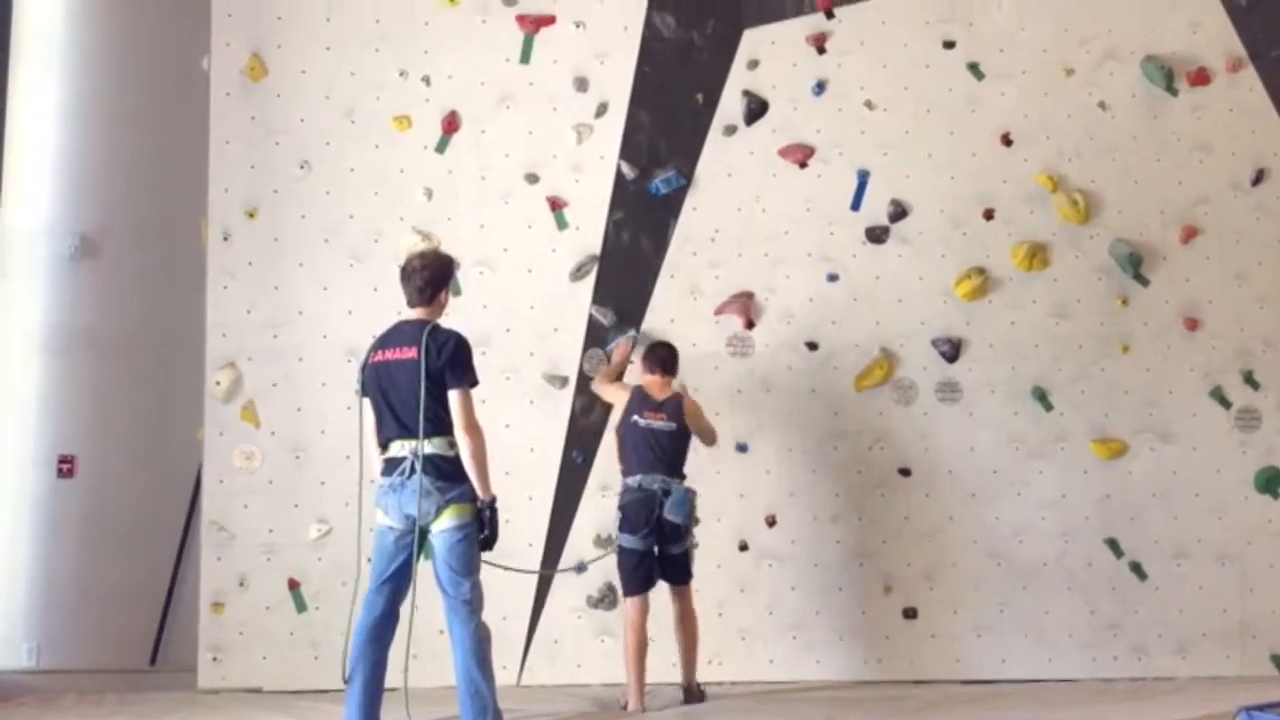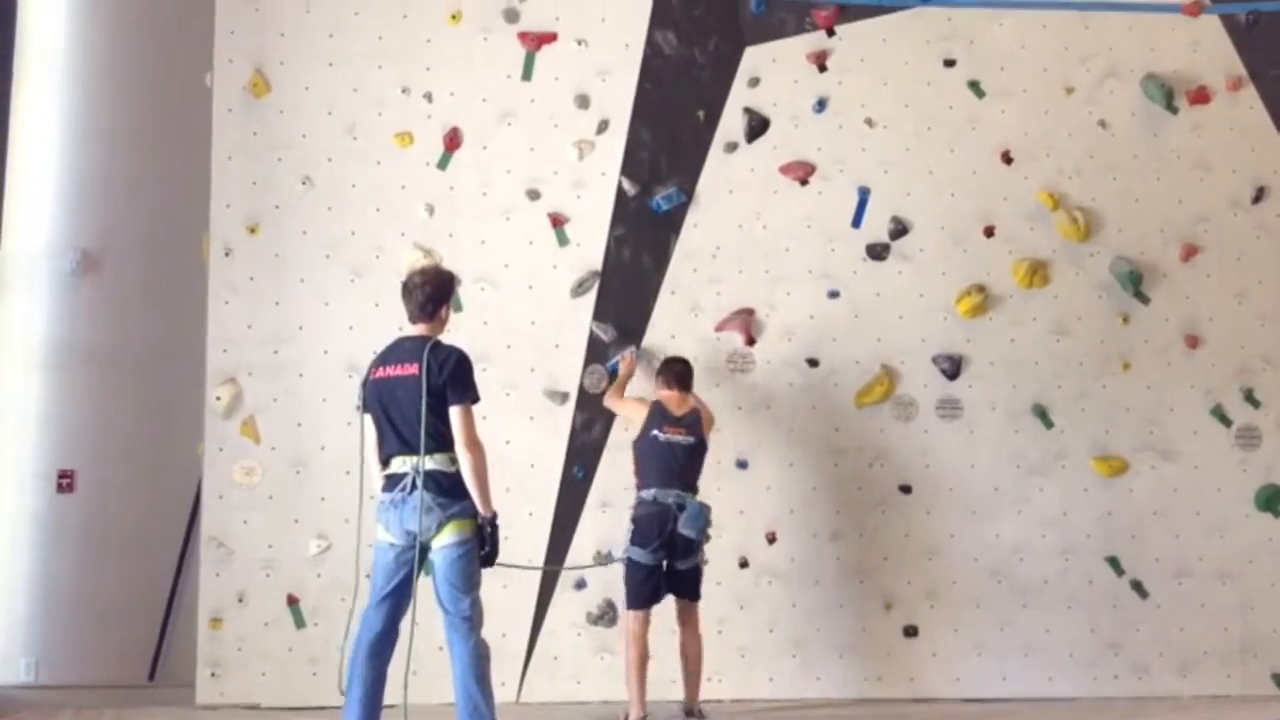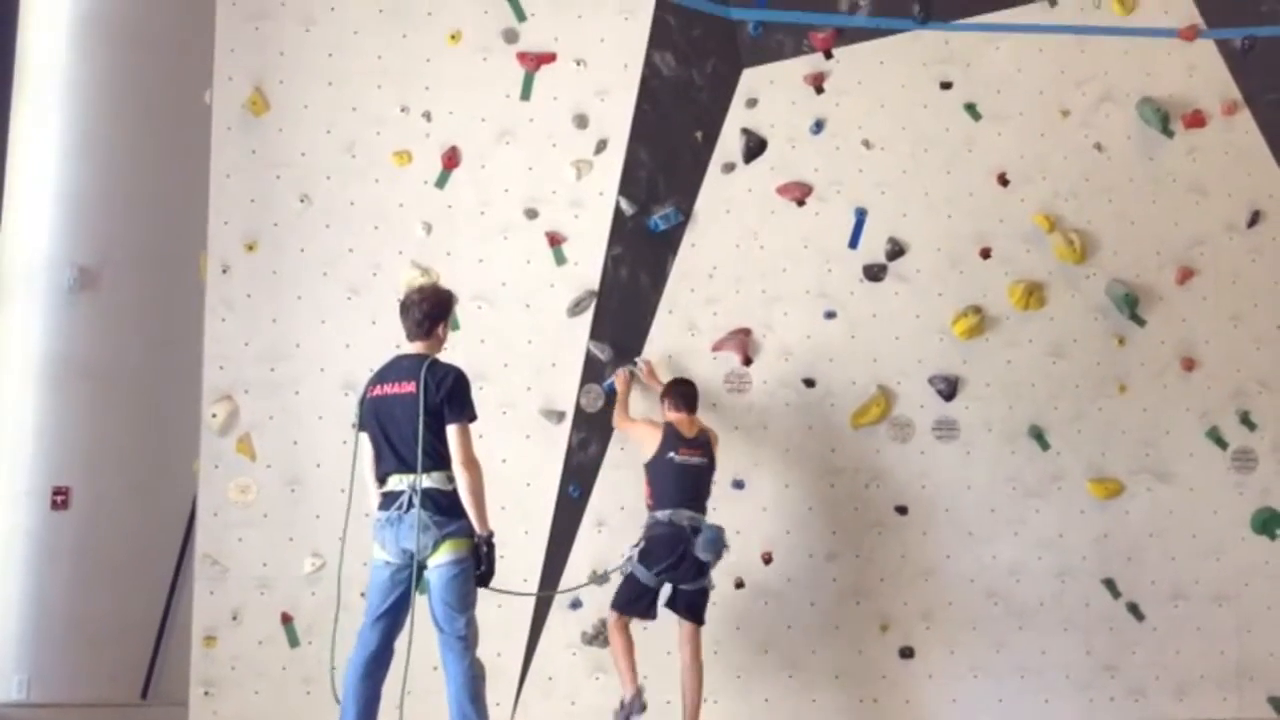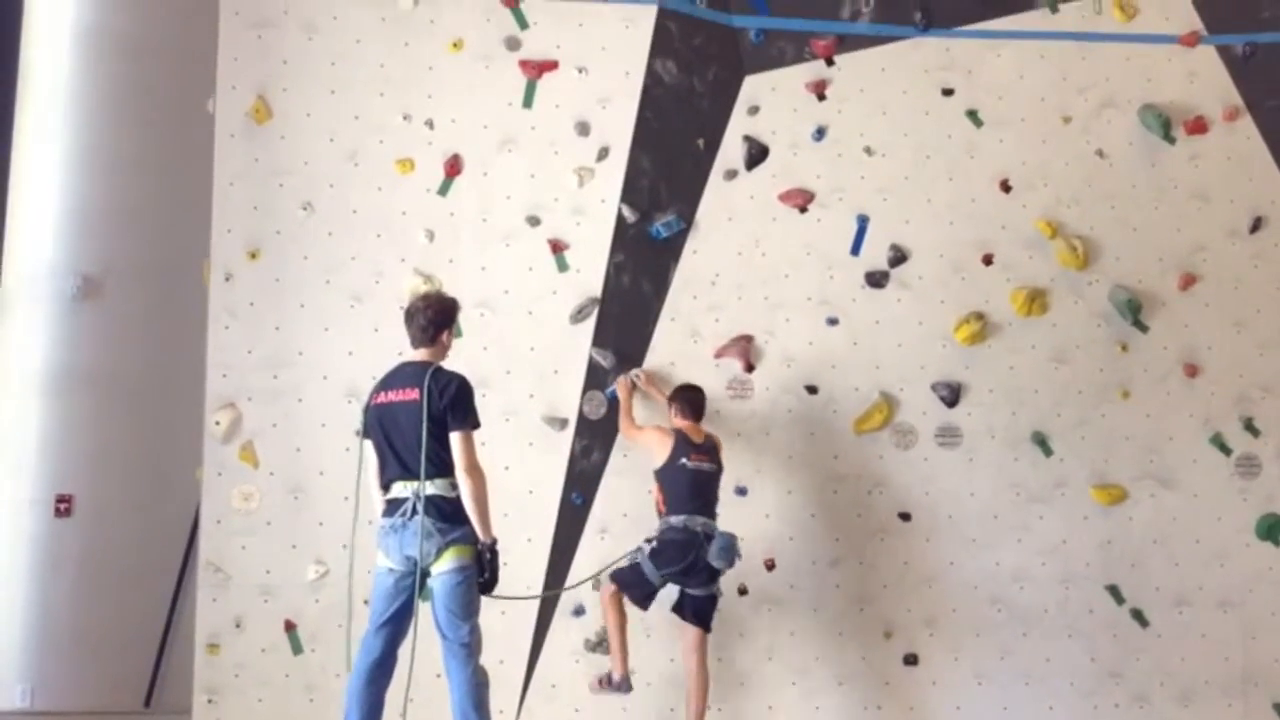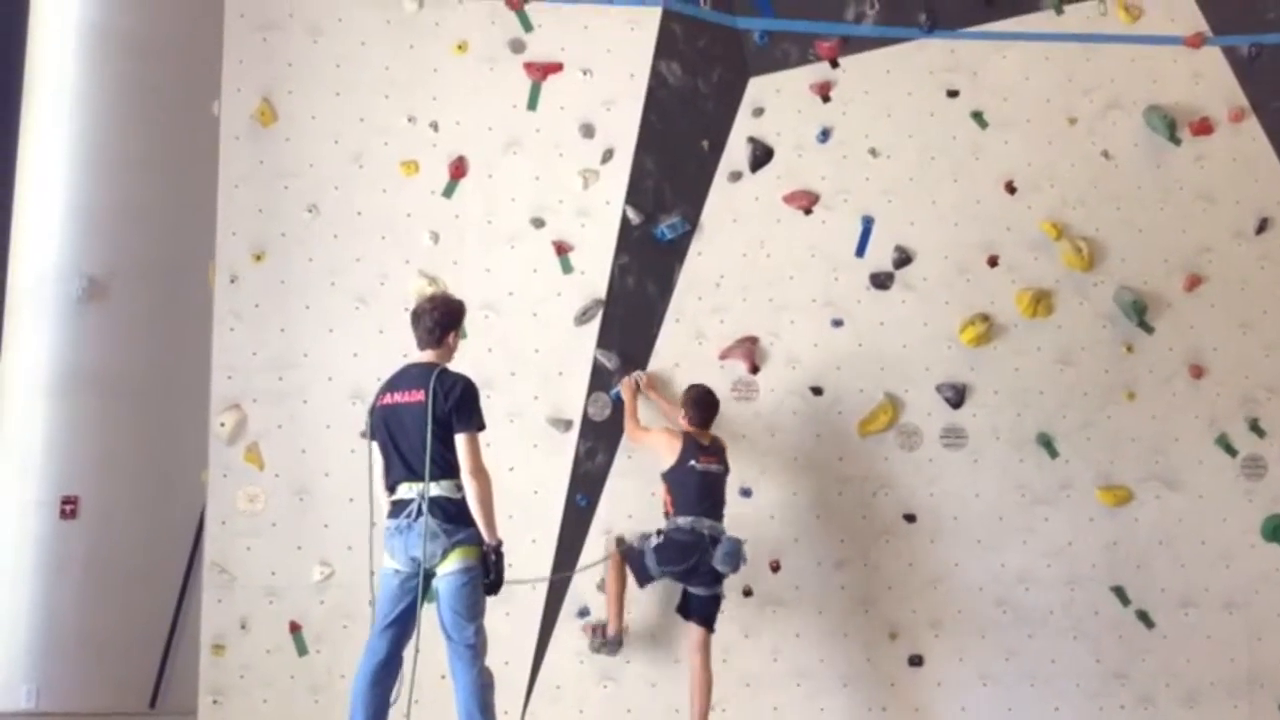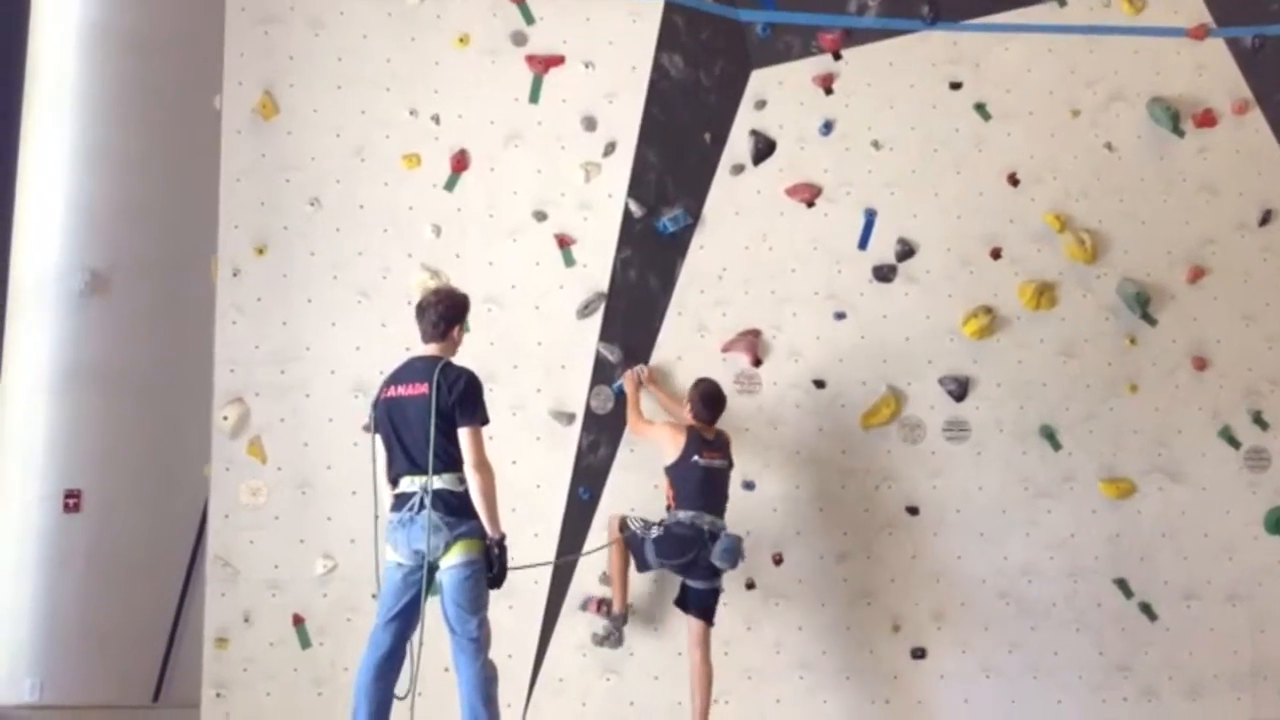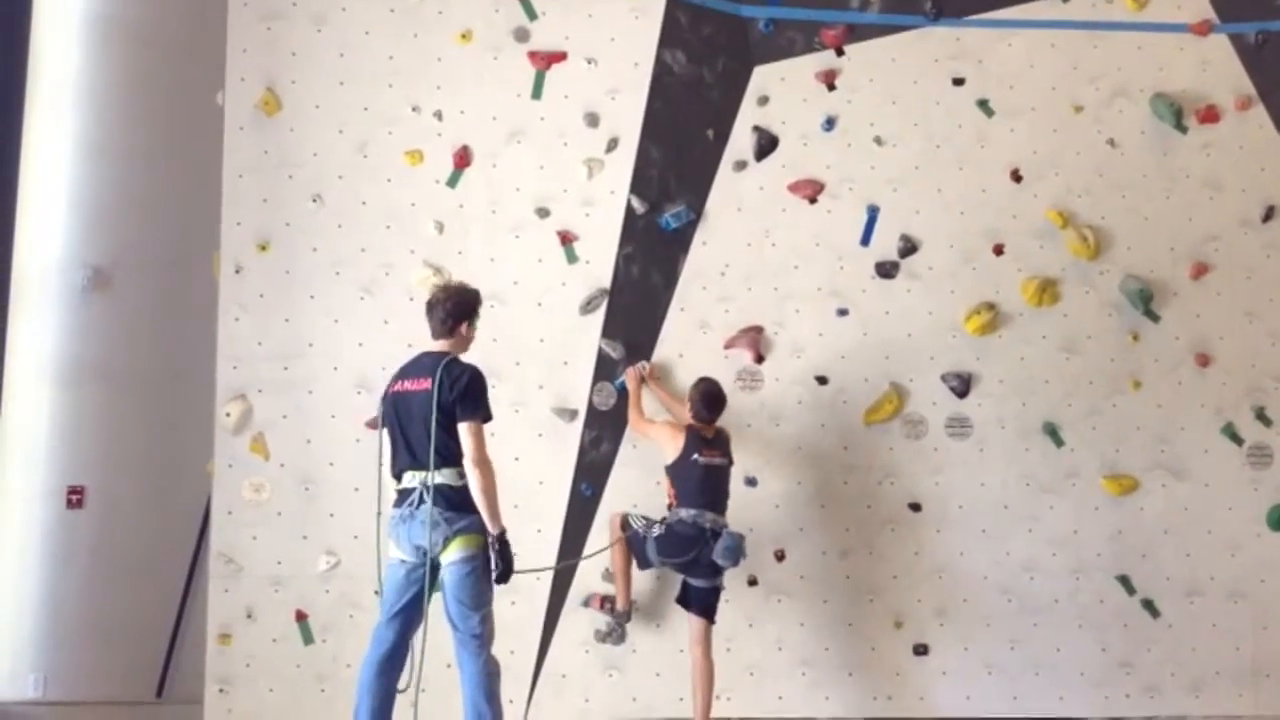
dt=0.2s
person 1, frame 1
left shoulder: (377, 350)
right shoulder: (448, 344)
left elbow: (373, 433)
right elbow: (465, 429)
right wrist: (487, 497)
left hip: (393, 487)
right hip: (443, 485)
left knee: (378, 606)
right knee: (462, 608)
person 1, frame 2
left shoulder: (378, 366)
right shoulder: (449, 359)
left elbow: (373, 449)
right elbow: (466, 445)
right wrist: (487, 514)
left hip: (394, 502)
right hip: (445, 502)
left knee: (378, 622)
right knee: (462, 624)
person 1, frame 3
left shoulder: (375, 384)
right shoulder: (447, 378)
left elbow: (369, 468)
right elbow: (463, 464)
right wrist: (483, 533)
left hip: (391, 520)
right hip: (441, 519)
left knee: (372, 640)
right knee: (457, 644)
person 1, frame 4
left shoulder: (380, 391)
right shoulder: (450, 385)
left elbow: (375, 474)
right elbow: (467, 471)
right wrist: (487, 541)
left hip: (395, 527)
right hip: (445, 526)
left knee: (376, 647)
right knee: (460, 650)
person 1, frame 5
left shoulder: (386, 392)
right shoulder: (456, 386)
left elbow: (384, 473)
right elbow: (471, 472)
right wrist: (492, 542)
left hip: (400, 528)
right hip: (450, 527)
left knee: (382, 648)
right knee: (465, 650)
person 1, frame 6
left shoulder: (389, 385)
right shoulder: (459, 380)
right elbow: (474, 465)
right wrist: (495, 536)
left hip: (403, 520)
right hip: (452, 520)
left knee: (386, 640)
right knee: (469, 643)
person 1, frame 7
left shoulder: (399, 379)
right shoulder: (463, 376)
right elbow: (474, 461)
right wrist: (497, 532)
left hip: (405, 515)
right hip: (454, 516)
left knee: (389, 636)
right knee: (472, 640)
person 2, frame 1
left shoulder: (625, 396)
right shoulder: (687, 406)
left elbow: (598, 382)
right elbow: (710, 439)
left wrist: (618, 359)
left hip: (637, 506)
right hip: (675, 507)
left knee: (635, 609)
right knee: (682, 597)
left ankle: (635, 702)
right ankle: (690, 684)
person 2, frame 2
left shoulder: (644, 410)
right shoulder: (702, 418)
left elbow: (610, 398)
left wrist: (625, 372)
right wrist: (685, 389)
left hip: (650, 520)
right hip: (688, 522)
left knee: (637, 622)
right knee: (688, 619)
person 2, frame 3
left shoulder: (654, 432)
right shoulder: (709, 439)
left elbow: (620, 420)
right elbow: (688, 418)
left wrist: (623, 389)
right wrist: (656, 382)
left hip: (662, 540)
right hip: (698, 544)
left knee: (617, 620)
right knee: (690, 640)
person 2, frame 4
left shoulder: (663, 439)
right shoulder: (714, 446)
left elbow: (627, 427)
right elbow: (690, 422)
left wrist: (625, 395)
right wrist: (654, 389)
left hip: (674, 544)
right hip: (708, 550)
left knee: (611, 589)
right knee: (695, 648)
left ankle: (619, 675)
person 2, frame 5
left shoulder: (671, 441)
right shoulder: (719, 447)
left elbow: (632, 431)
right elbow: (692, 426)
left wrist: (629, 396)
right wrist: (651, 393)
left hip: (679, 545)
right hip: (714, 553)
left knee: (617, 548)
right knee: (699, 648)
left ankle: (612, 632)
person 2, frame 6
left shoulder: (673, 435)
right shoulder: (723, 441)
left elbow: (635, 422)
right elbow: (692, 422)
left wrist: (632, 390)
right wrist: (653, 387)
left hip: (678, 538)
right hip: (712, 547)
left knee: (617, 525)
right knee: (699, 642)
left ankle: (617, 613)
person 2, frame 7
left shoulder: (673, 435)
right shoulder: (723, 439)
left elbow: (636, 420)
right elbow: (692, 420)
left wrist: (634, 386)
right wrist: (654, 385)
left hip: (679, 536)
right hip: (713, 545)
left knee: (619, 522)
right knee: (700, 641)
left ankle: (621, 609)
